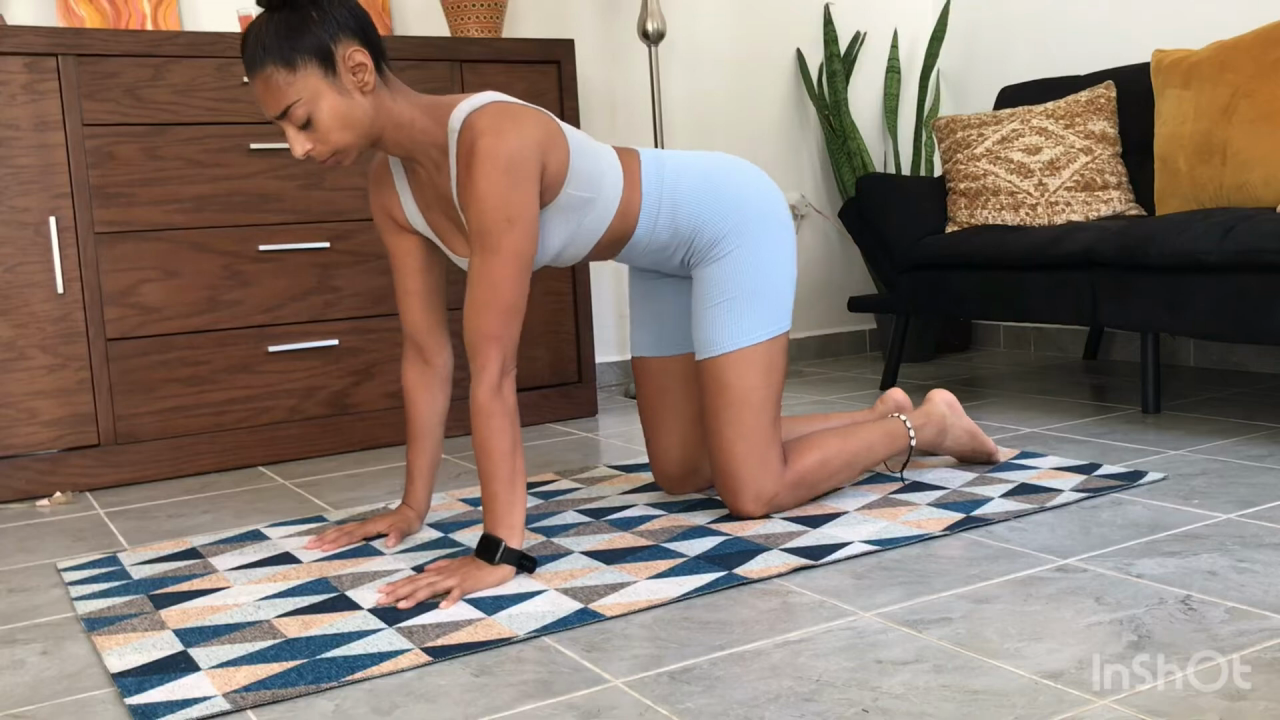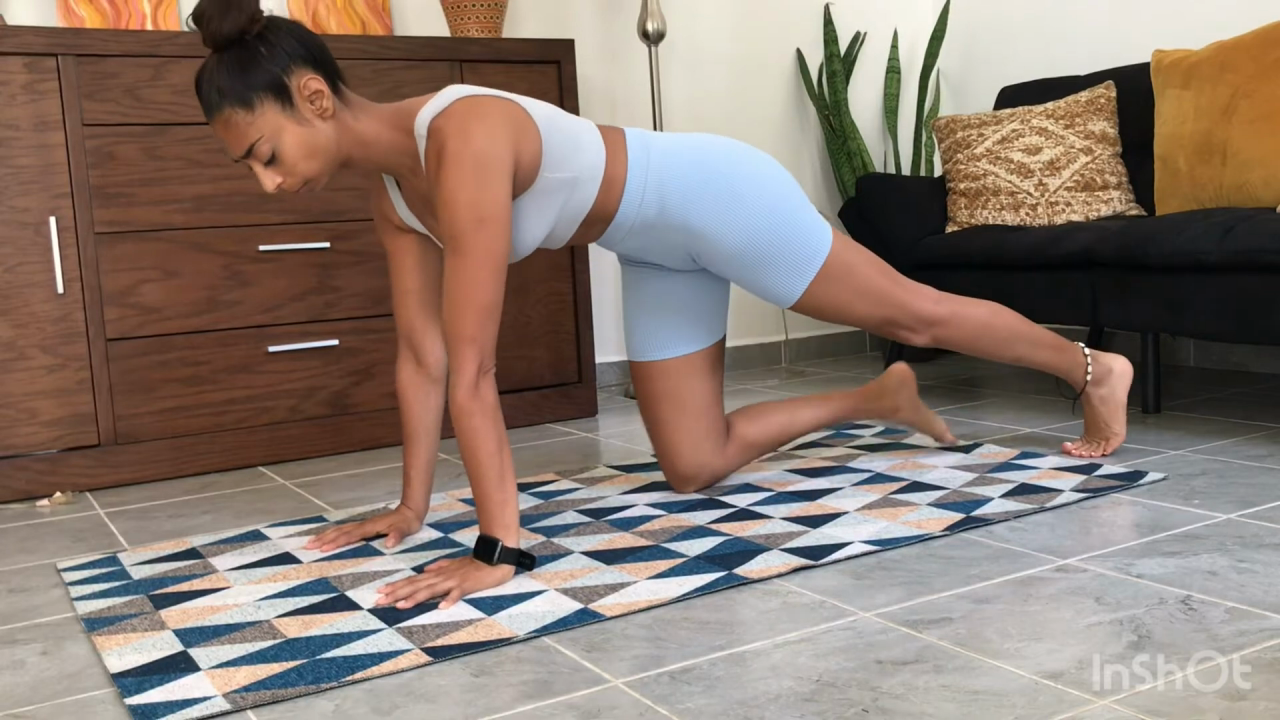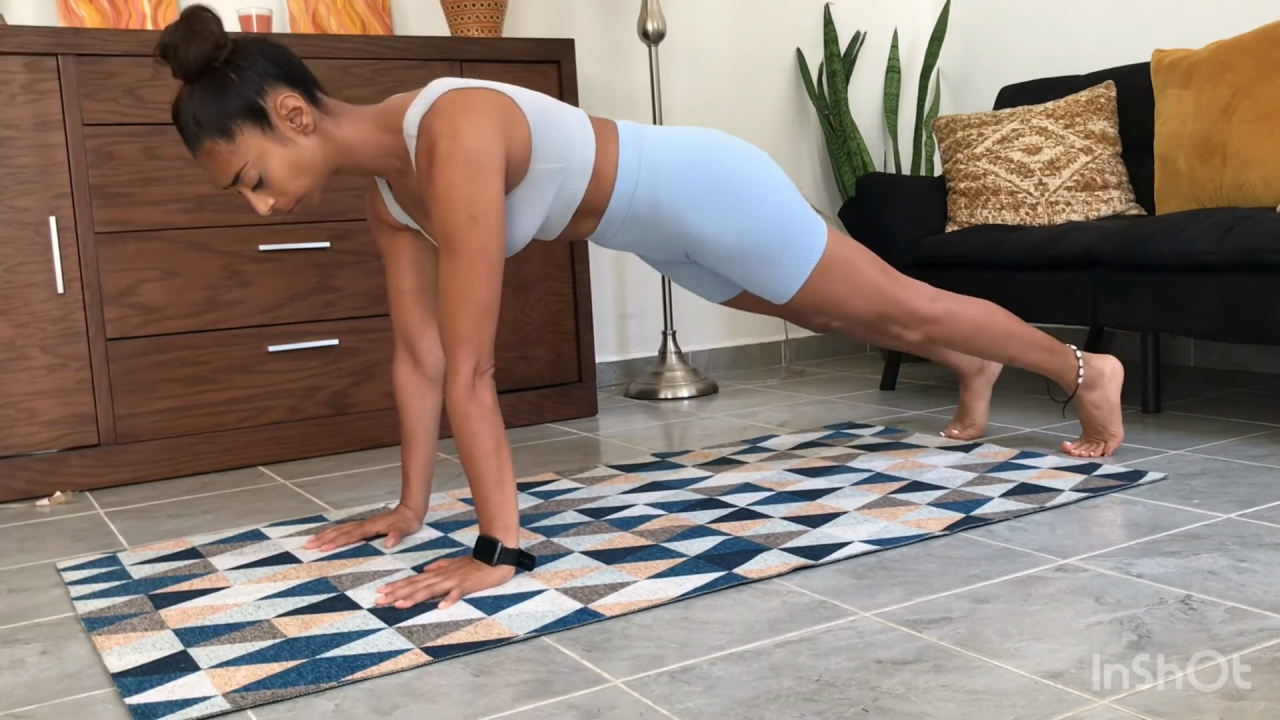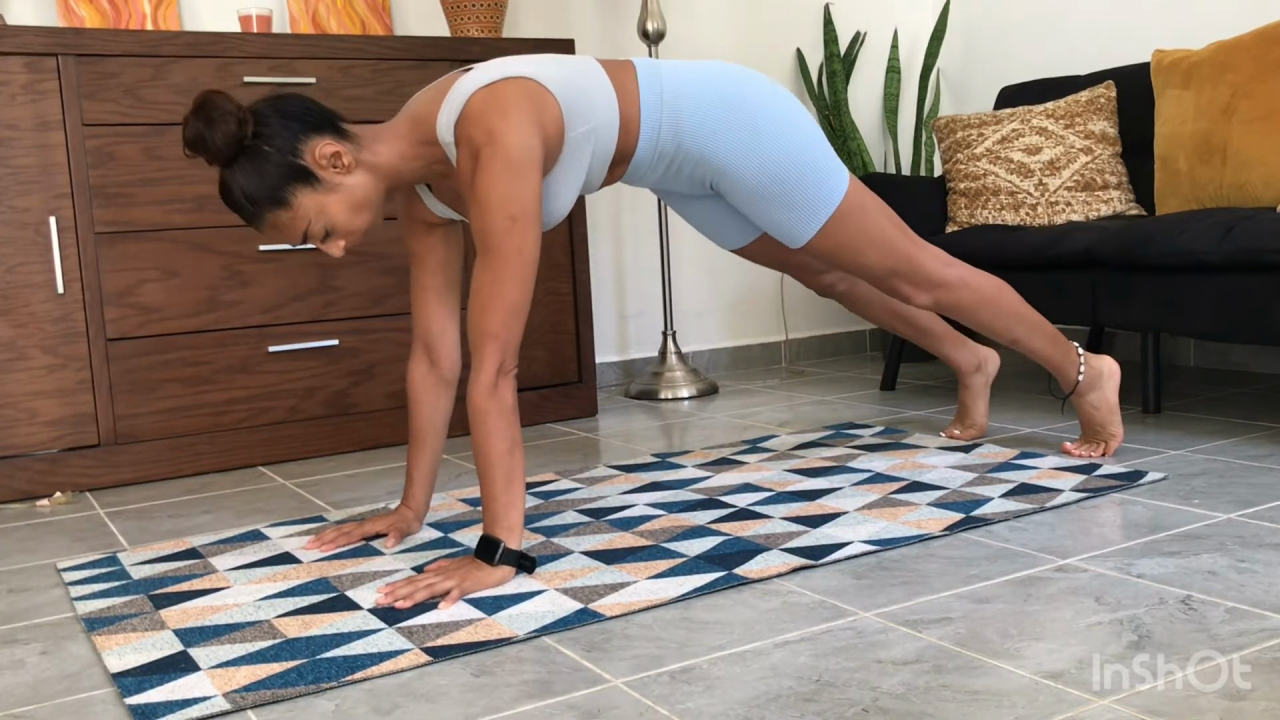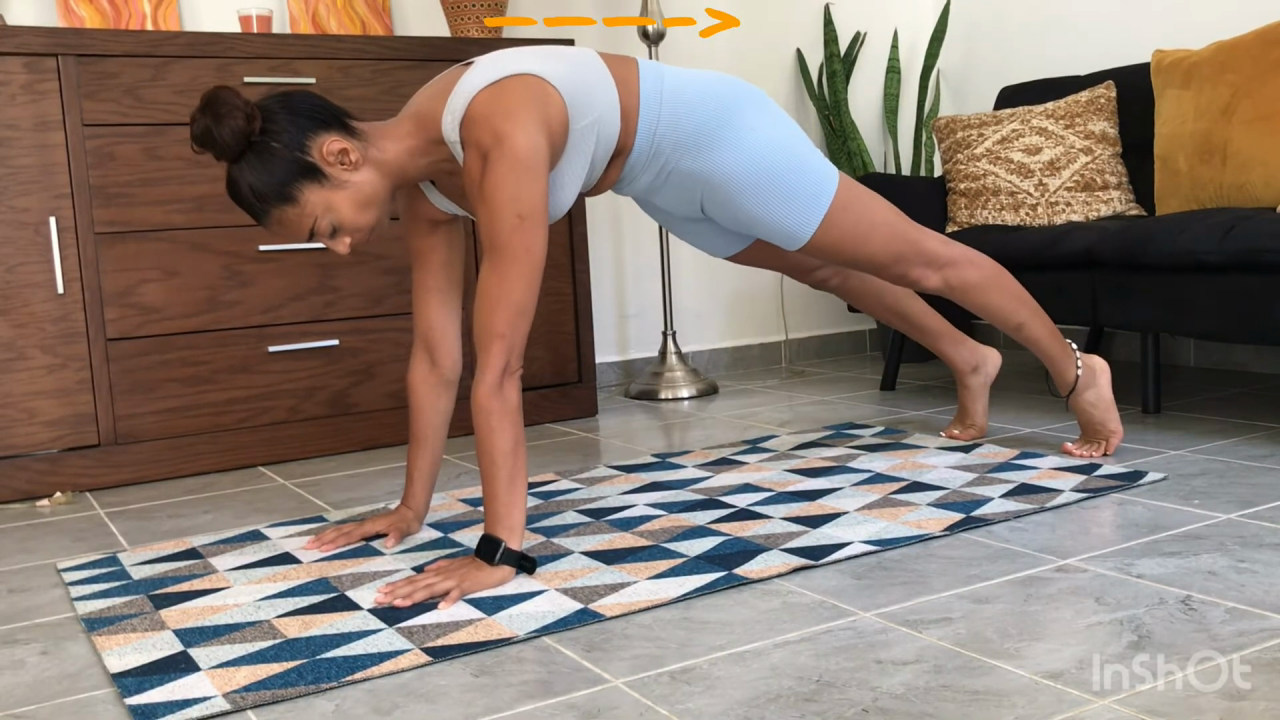
dt=1s
person 1, frame 1
left shoulder: (493, 140)
right shoulder: (391, 187)
left elbow: (492, 368)
right elbow: (427, 354)
left wrist: (502, 547)
right wrist: (414, 506)
left hip: (732, 215)
right hip: (666, 253)
left knee: (754, 493)
right knee: (682, 474)
left ankle: (924, 420)
right ankle: (882, 417)
person 1, frame 2
left shoulder: (461, 140)
right shoulder: (392, 189)
left elbow: (472, 371)
right elbow: (421, 354)
left wrist: (499, 550)
right wrist: (412, 507)
left hip: (715, 198)
right hip: (655, 245)
left knee: (908, 313)
right knee: (692, 466)
left ankle: (1093, 371)
right ankle: (879, 399)
person 1, frame 3
left shoulder: (454, 138)
right shoulder: (384, 178)
left elbow: (471, 369)
right elbow: (420, 353)
left wrist: (499, 547)
right wrist: (411, 505)
left hip: (707, 192)
right hip: (662, 229)
left knee: (903, 306)
right knee: (818, 312)
left ankle: (1085, 372)
right ankle: (971, 371)
person 1, frame 4
left shoulder: (493, 136)
right shoulder: (419, 177)
left elbow: (494, 365)
right elbow: (436, 353)
left wrist: (500, 549)
right wrist: (411, 506)
left hip: (730, 124)
right hip: (680, 167)
left knee: (914, 269)
right knee: (824, 273)
left ankle: (1082, 373)
right ankle: (970, 364)
person 1, frame 5
left shoulder: (499, 134)
right shoulder: (421, 176)
left elbow: (499, 365)
right elbow: (435, 354)
left wrist: (500, 551)
right wrist: (411, 507)
left hip: (717, 139)
right hip: (664, 184)
left knee: (921, 257)
right knee: (824, 270)
left ankle: (1075, 373)
right ankle: (968, 364)
